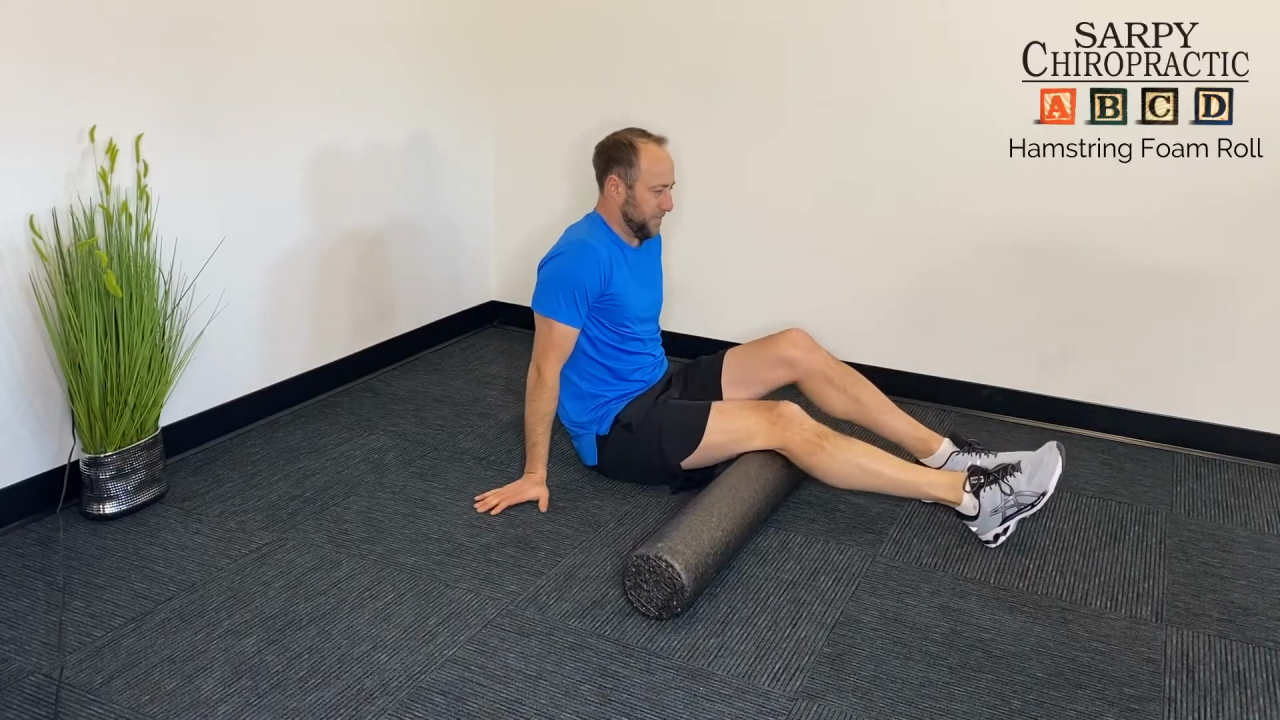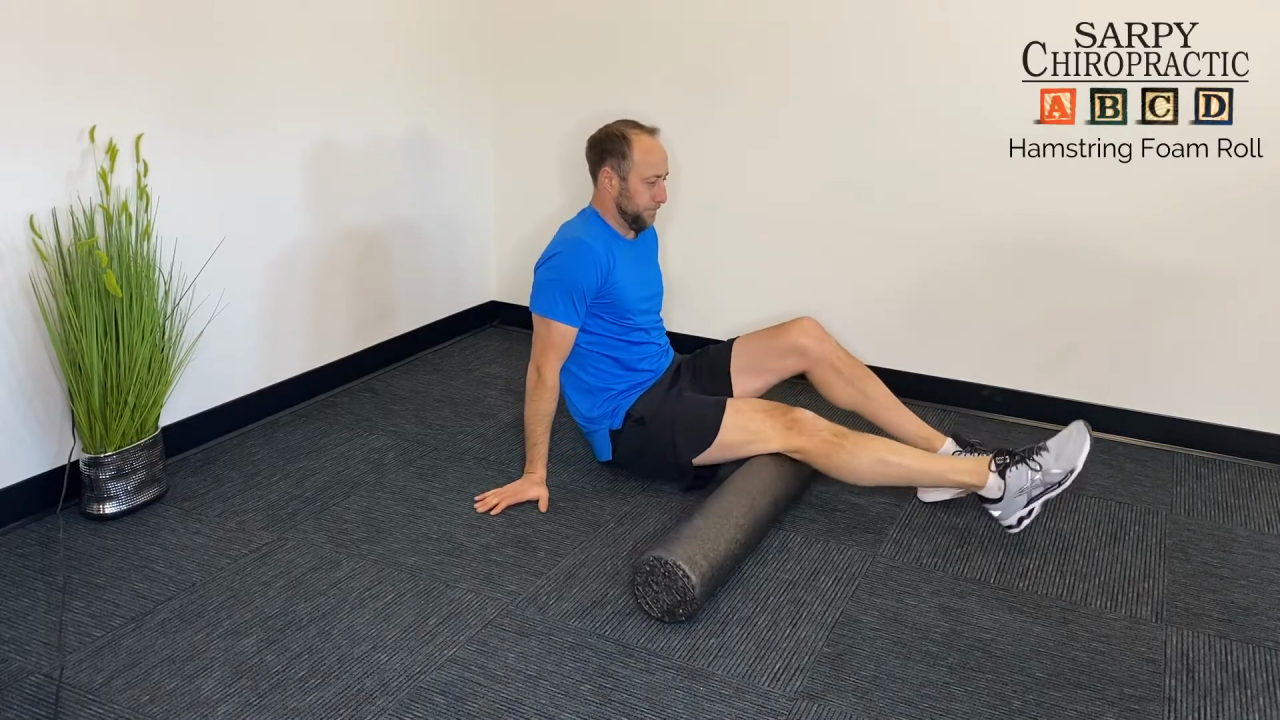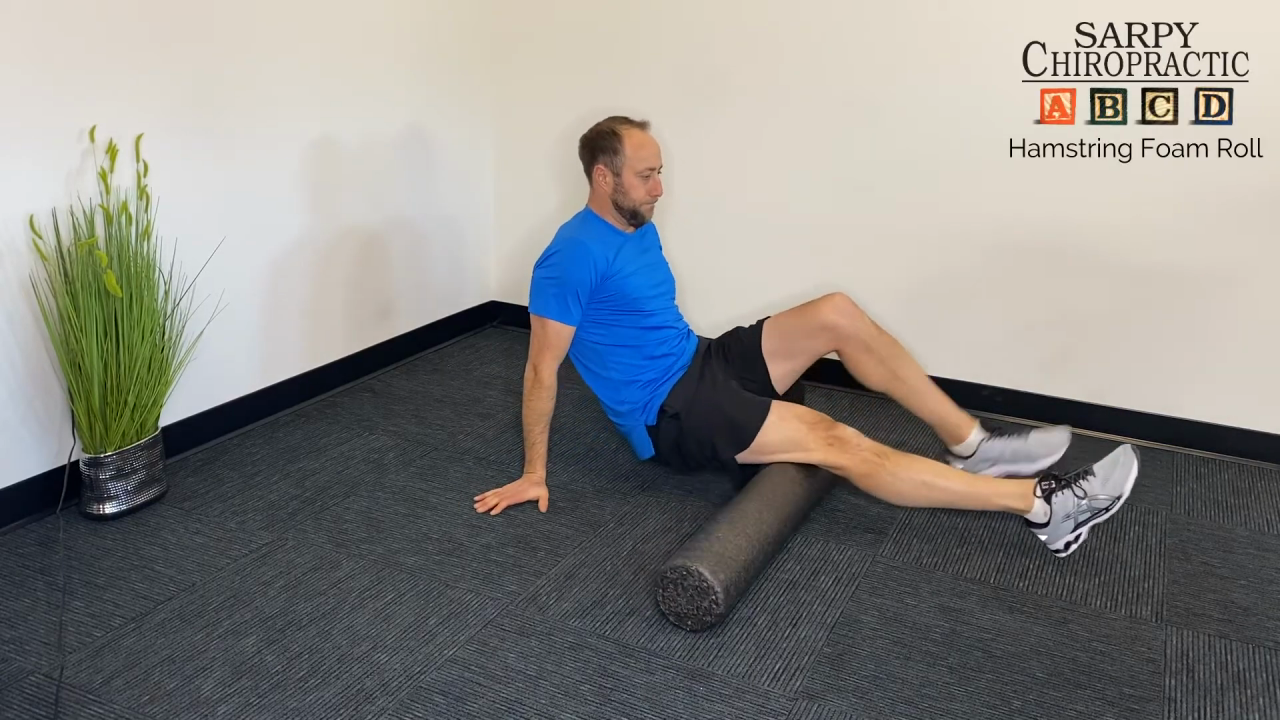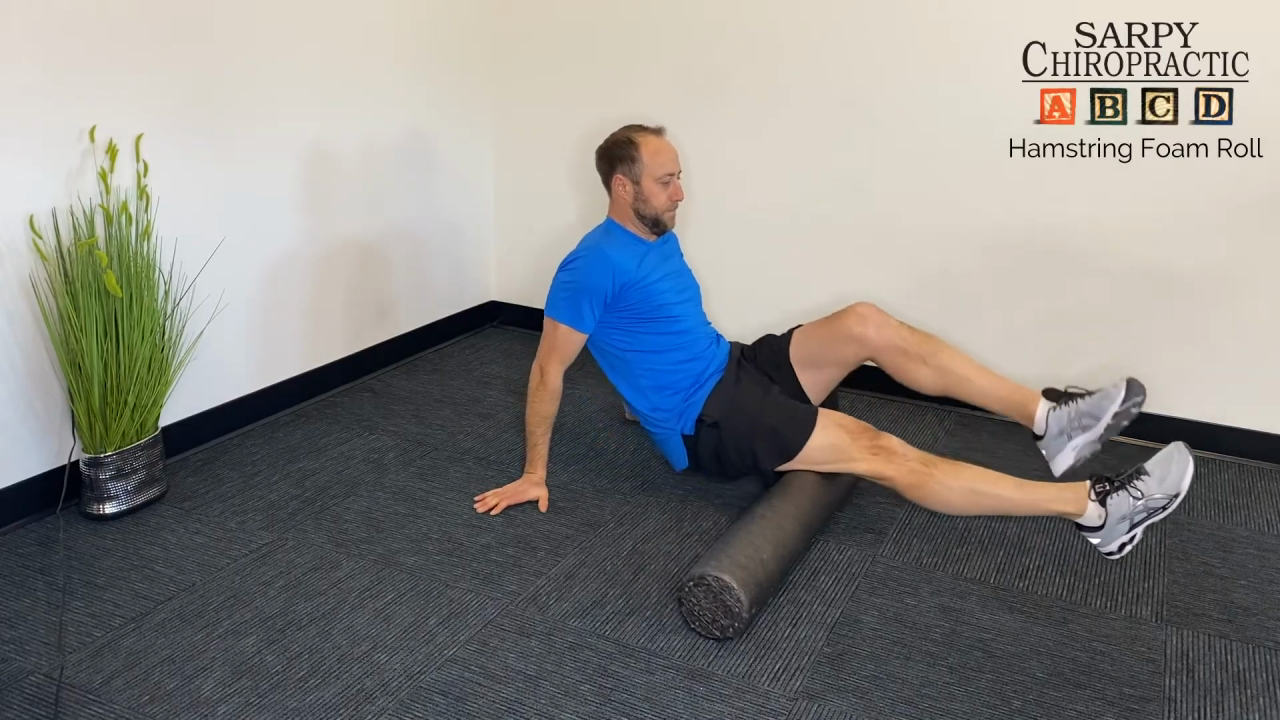
dt=0.5s
person 1, frame 1
left shoulder: (644, 237)
right shoulder: (579, 257)
right elbow: (545, 369)
right wrist: (534, 474)
left hip: (658, 387)
right hip: (616, 429)
left knee: (795, 349)
right knee: (782, 423)
left ankle: (944, 456)
right ankle: (970, 498)
person 1, frame 2
left shoulder: (640, 231)
right shoulder: (576, 255)
right elbow: (544, 370)
right wrist: (534, 475)
left hip: (667, 379)
right hip: (628, 423)
left knee: (805, 337)
right knee: (797, 429)
left ankle: (946, 455)
right ankle: (996, 482)
person 1, frame 3
left shoulder: (638, 229)
right shoulder: (573, 256)
right elbow: (541, 369)
right wrist: (533, 475)
left hip: (704, 365)
right hip: (669, 415)
left knee: (835, 314)
right knee: (835, 443)
left ankle: (970, 441)
right ankle: (1041, 504)
person 1, frame 4
left shoulder: (660, 238)
right shoulder: (594, 265)
right elbow: (548, 371)
right wrist: (534, 474)
left hip: (736, 370)
right hip: (707, 423)
left knee: (865, 325)
right knee: (879, 453)
left ankle: (1047, 418)
right ankle: (1092, 508)
